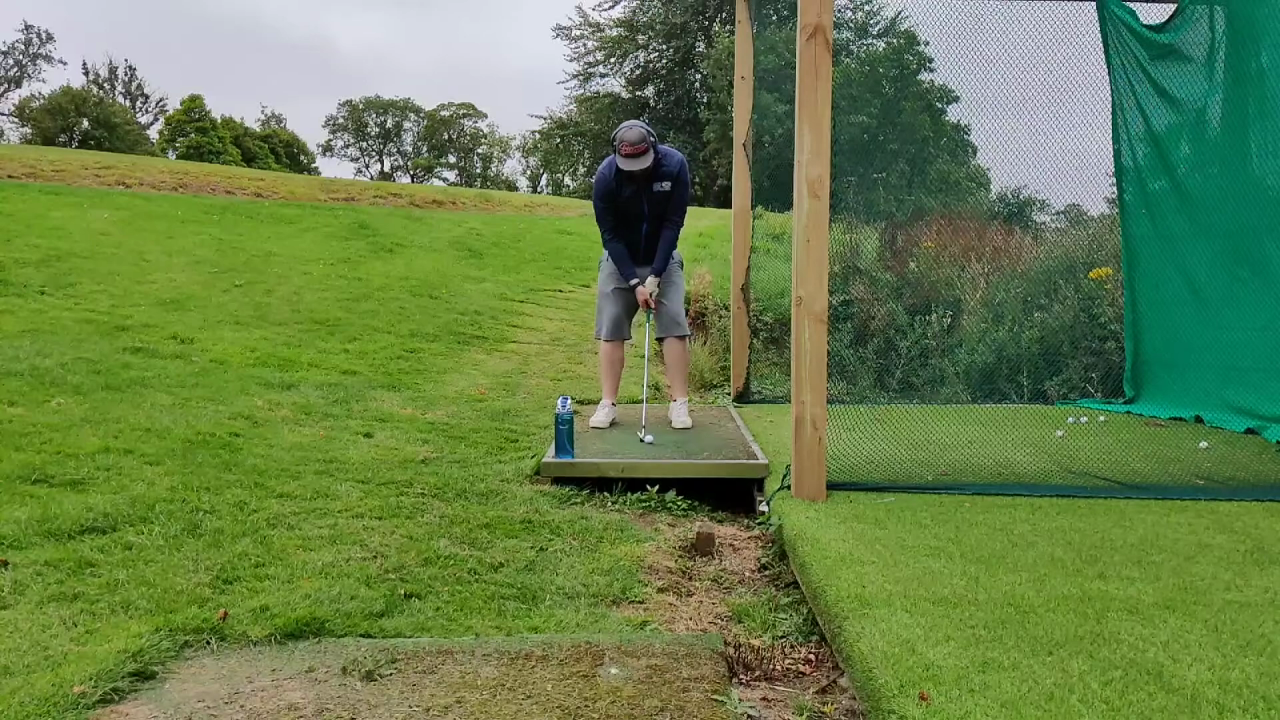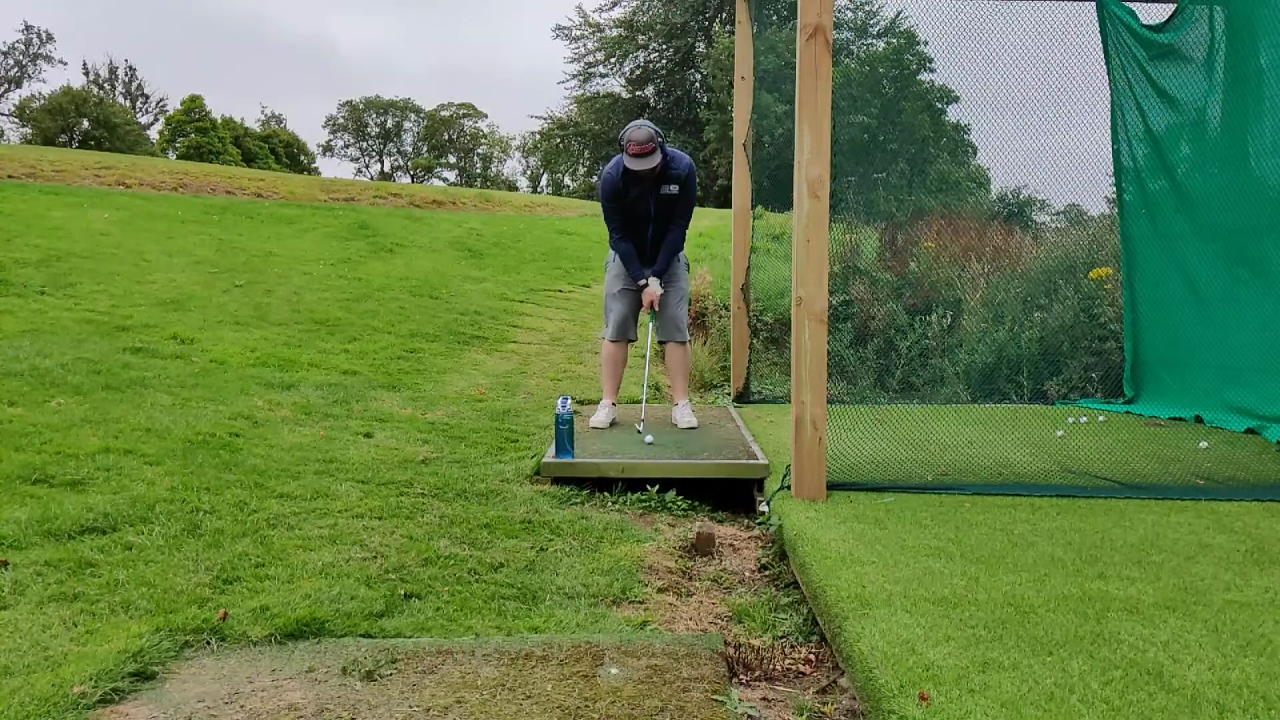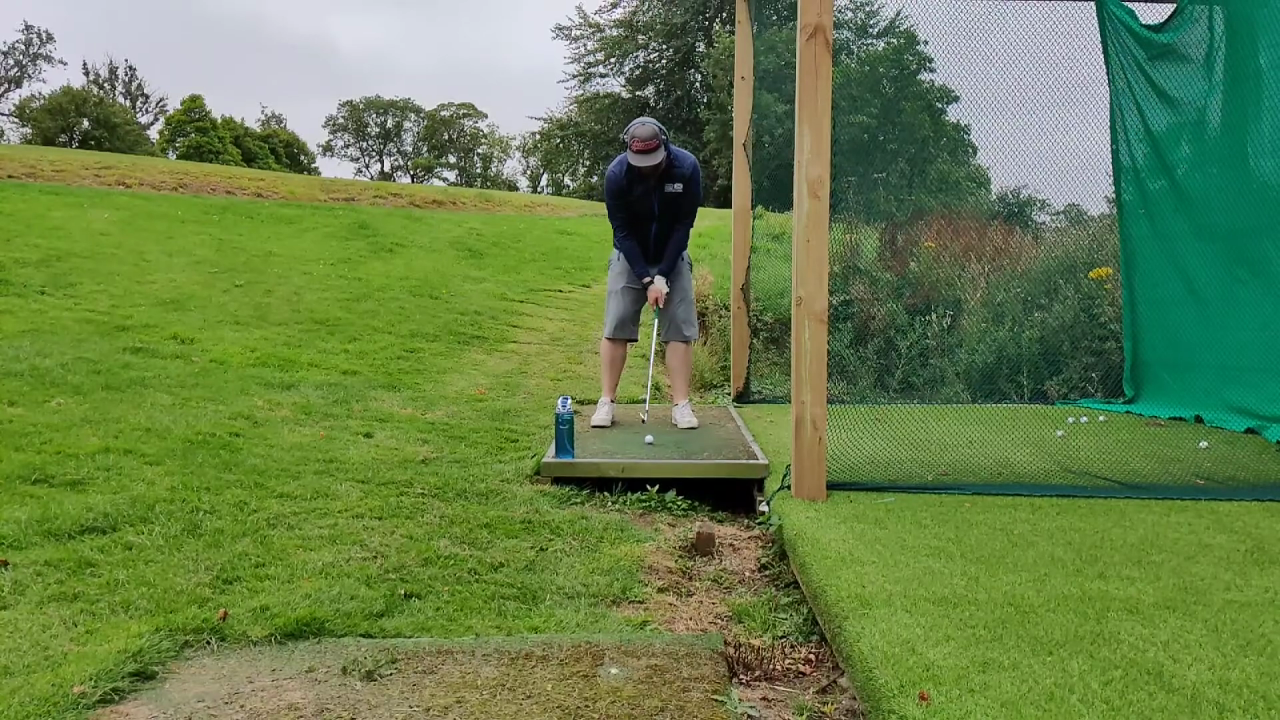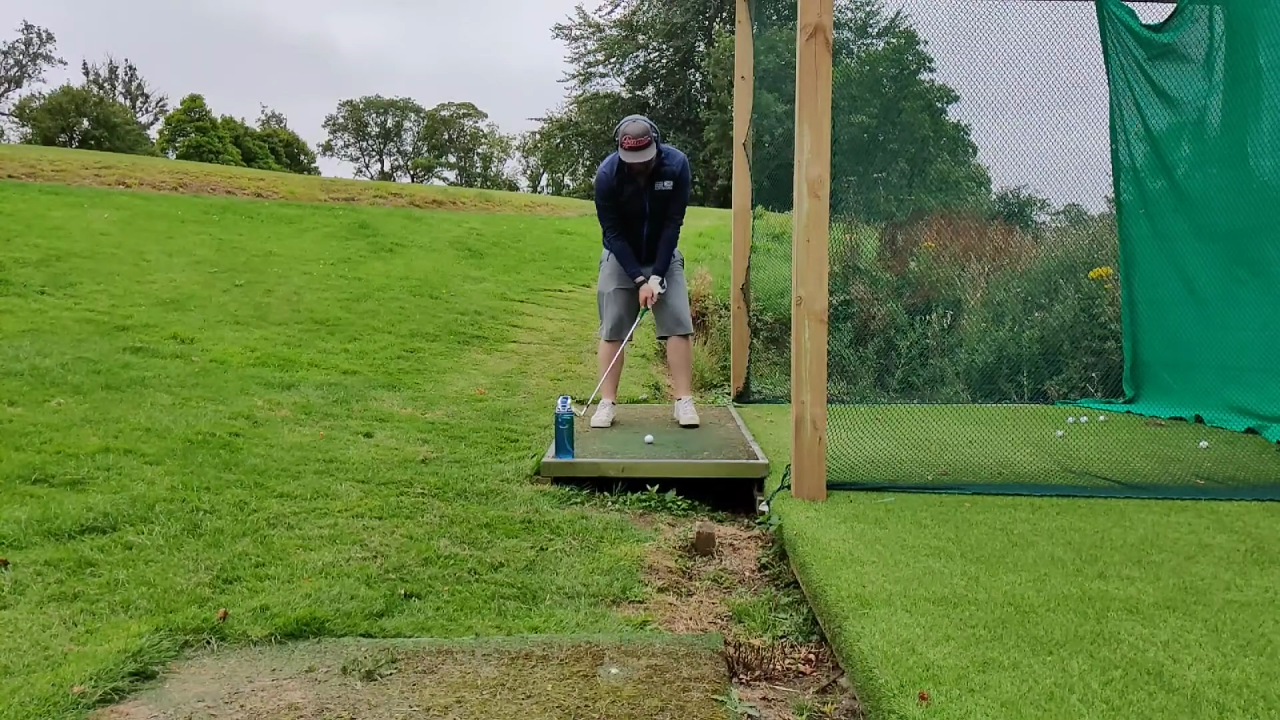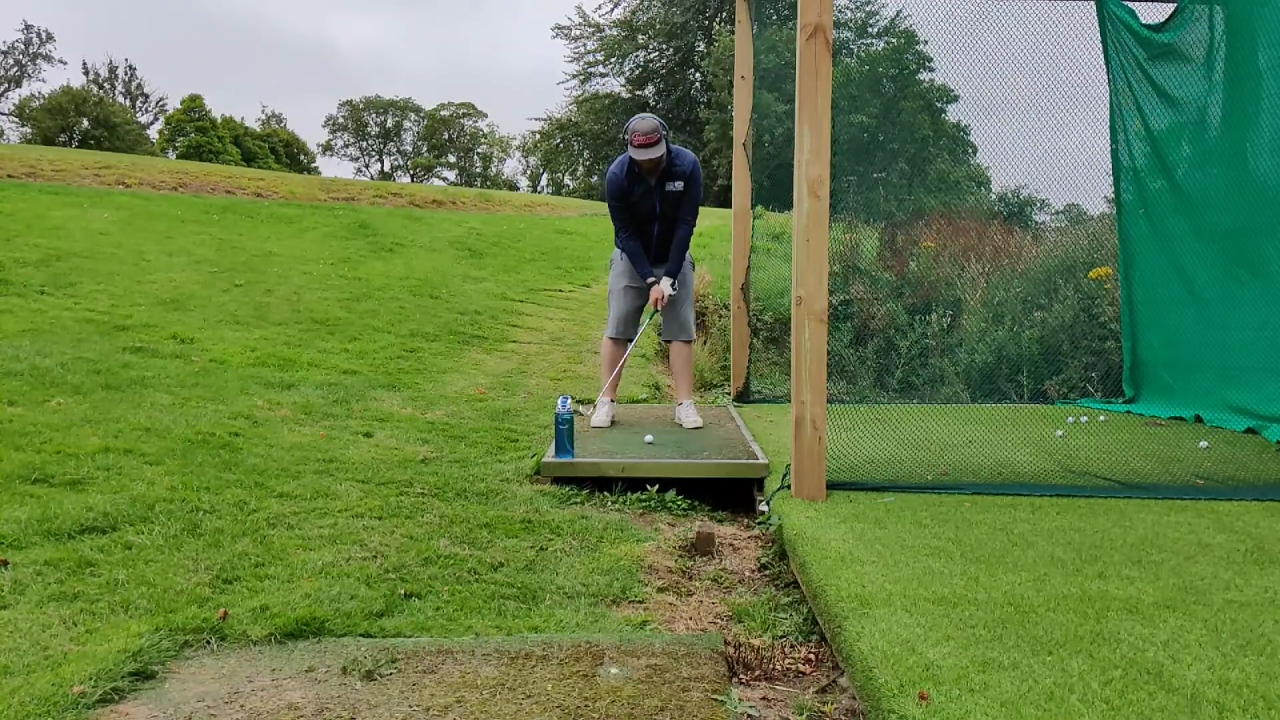
dt=0.3s
person 1, frame 1
left shoulder: (675, 165)
right shoulder: (606, 175)
left elbow: (673, 224)
right elbow: (609, 233)
left wrist: (654, 275)
right wrist: (634, 281)
left hip: (663, 258)
right hip: (619, 260)
left knee: (675, 326)
right knee: (611, 329)
left ankle: (679, 403)
right ankle: (608, 403)
person 1, frame 2
left shoulder: (683, 167)
right shoulder: (612, 175)
left elbow: (678, 227)
right elbow: (618, 233)
left wrist: (656, 277)
right wrist: (642, 282)
left hip: (669, 259)
right hip: (626, 259)
left knee: (677, 329)
right knee: (617, 329)
left ankle: (681, 404)
right ankle: (608, 403)
person 1, frame 3
left shoulder: (687, 167)
right shoulder: (617, 173)
left elbow: (683, 226)
right elbow: (623, 232)
left wrist: (662, 276)
right wrist: (646, 280)
left hip: (673, 259)
right hip: (629, 259)
left knee: (680, 329)
right knee: (616, 327)
left ankle: (681, 404)
right ankle: (606, 402)
person 1, frame 4
left shoulder: (677, 164)
right shoulder: (607, 174)
left elbow: (673, 224)
right elbow: (612, 232)
left wrist: (656, 275)
right wrist: (639, 279)
left hip: (664, 256)
right hip: (620, 259)
left knee: (678, 324)
right knee: (612, 329)
left ankle: (683, 401)
right ankle: (607, 403)
person 1, frame 5
left shoulder: (688, 165)
right shoulder: (618, 174)
left elbow: (686, 225)
right elbow: (625, 232)
left wrist: (668, 277)
right wrist: (650, 279)
left hip: (674, 258)
right hip: (630, 258)
left knee: (681, 329)
right knee: (617, 328)
left ankle: (685, 404)
right ankle: (607, 402)
